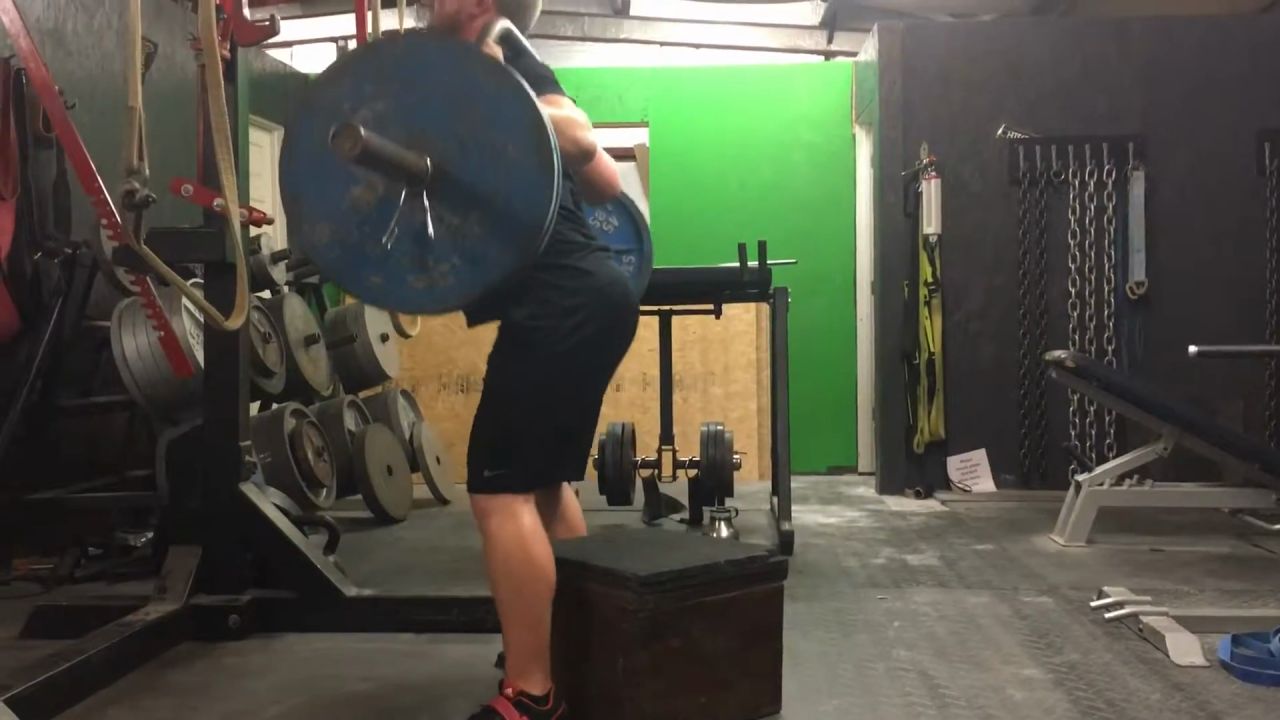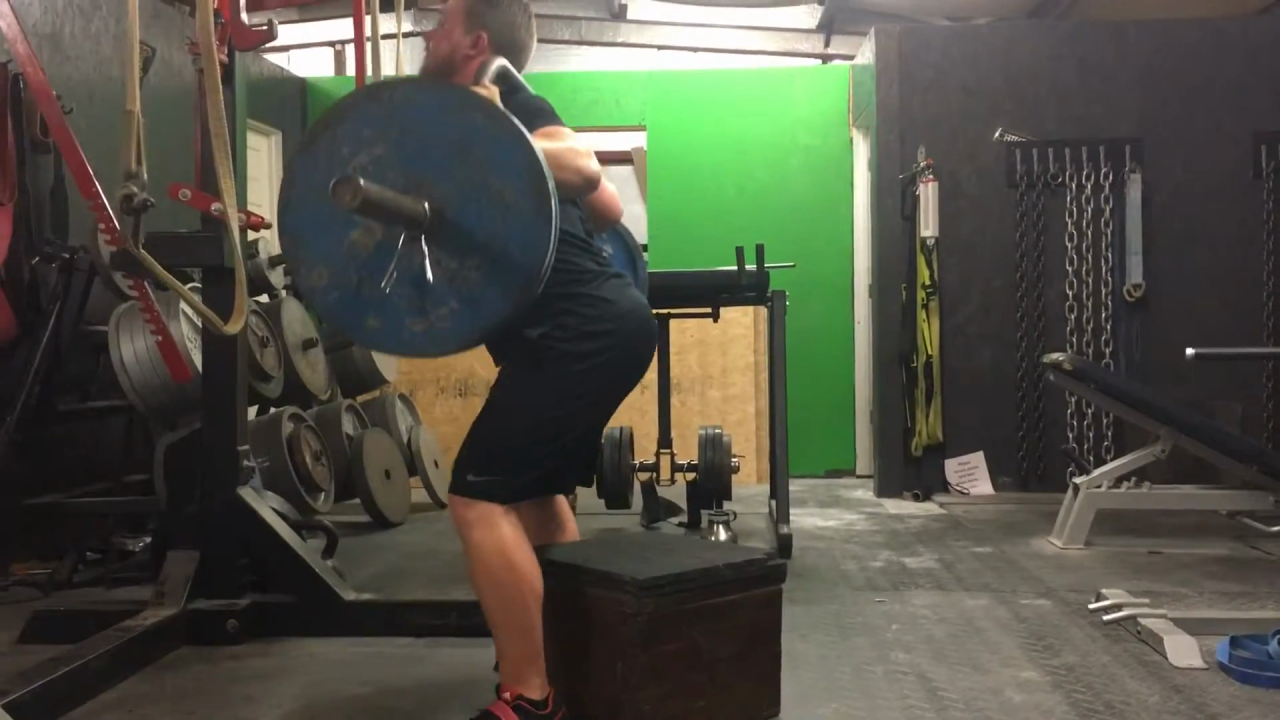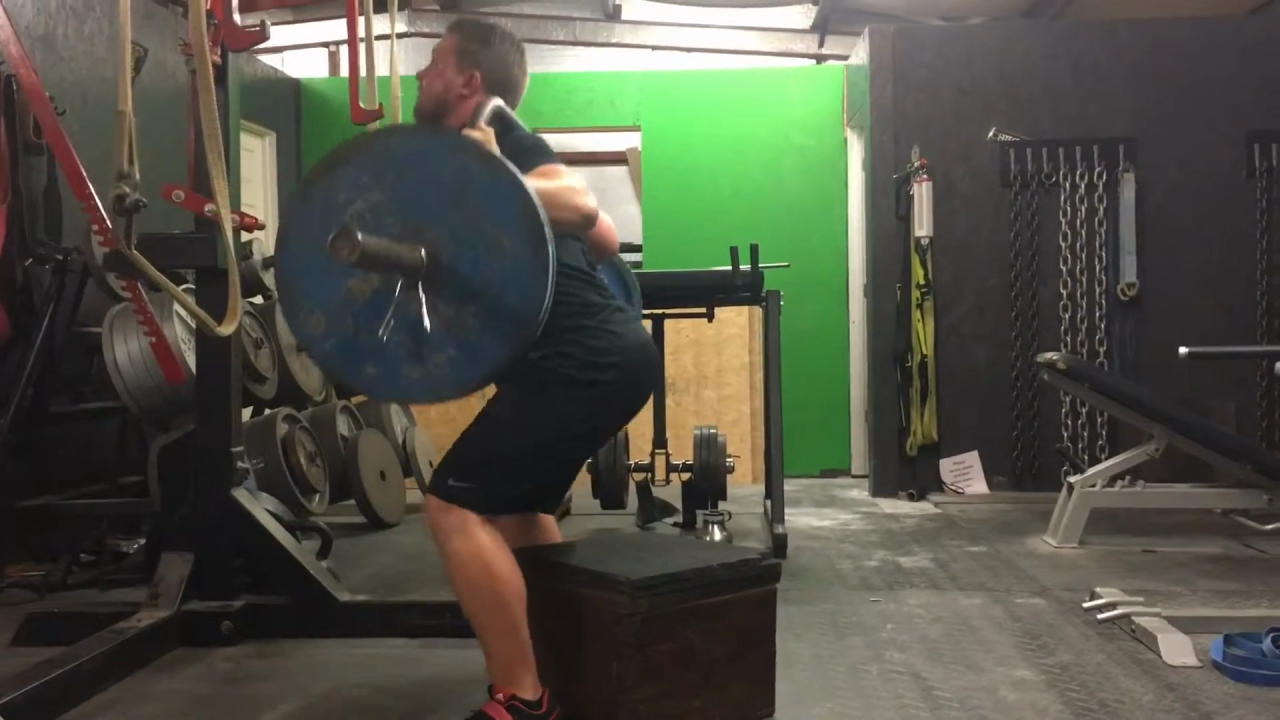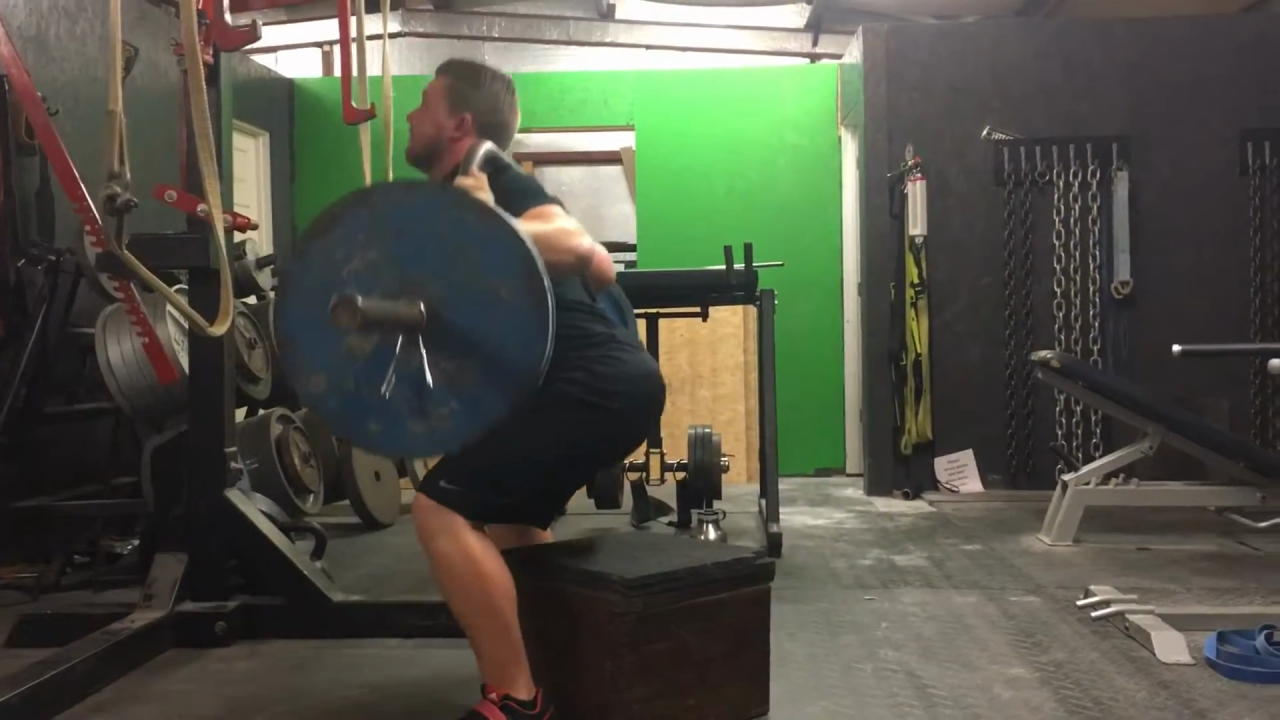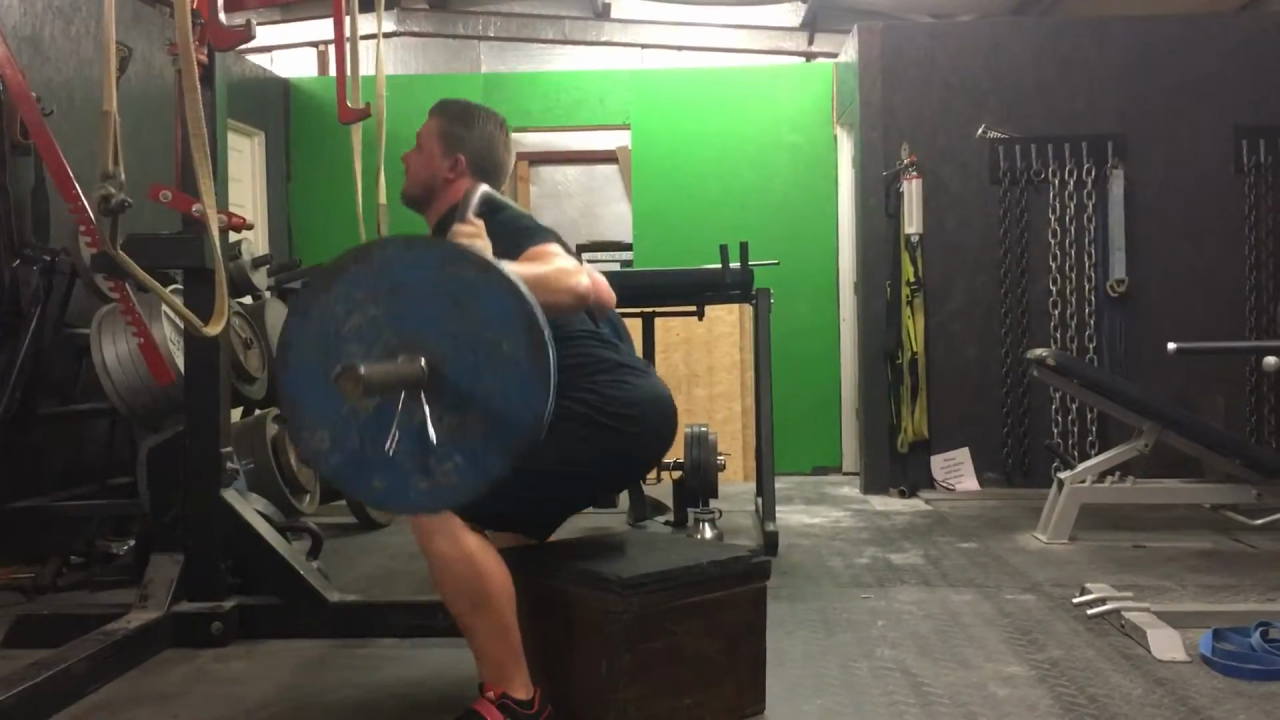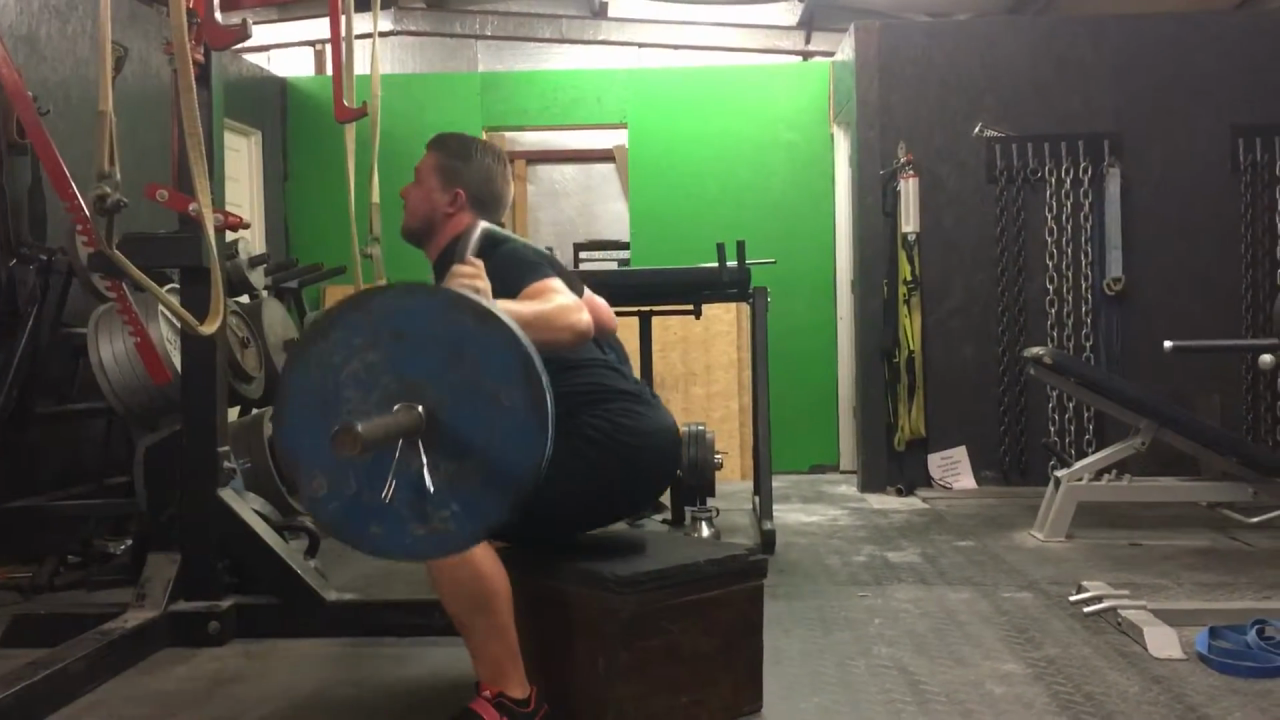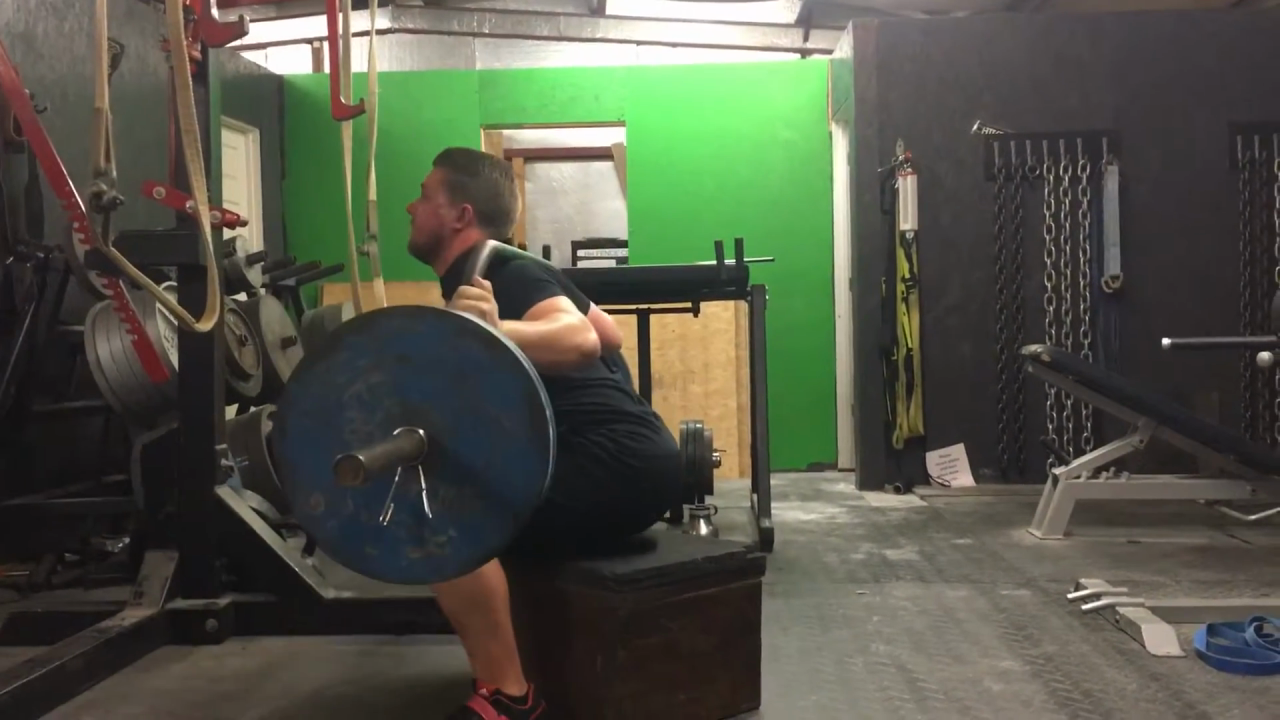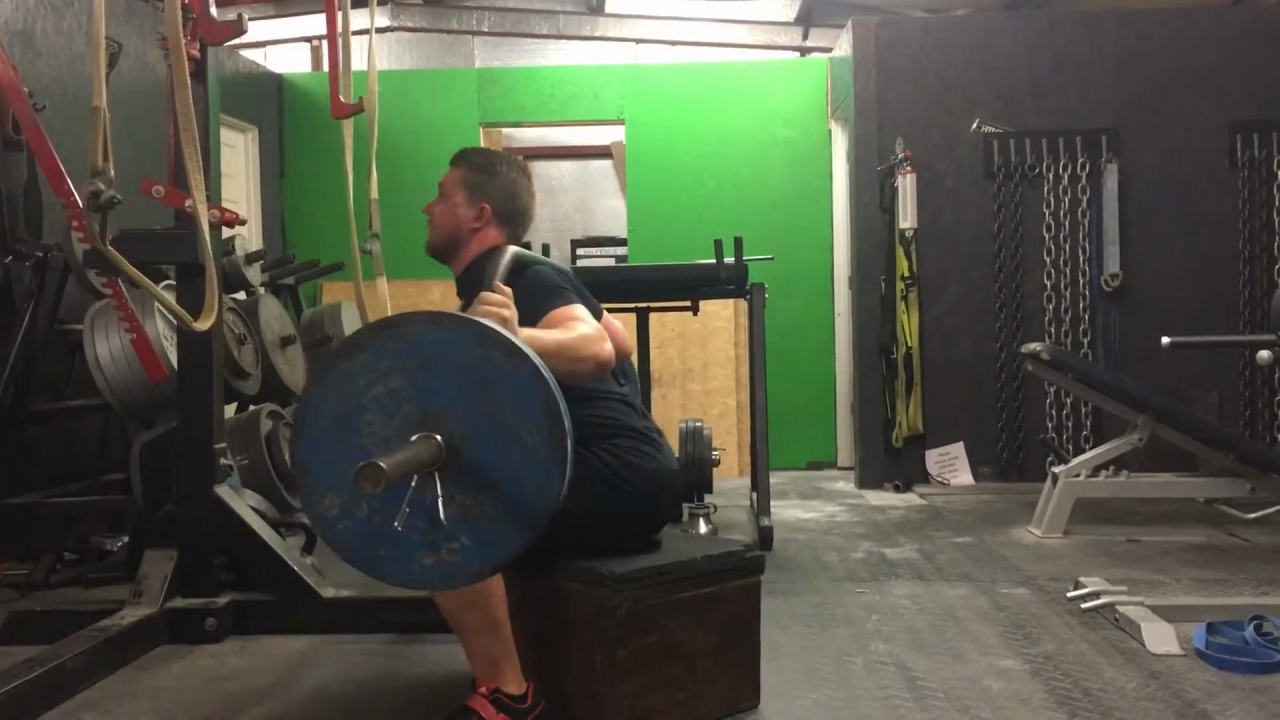
dt=0.2s
person 1, frame 1
left shoulder: (499, 65)
right shoulder: (510, 70)
left elbow: (576, 136)
right elbow: (604, 177)
left wrist: (481, 103)
left hip: (564, 304)
right hip: (583, 297)
left knee: (501, 490)
right knee: (540, 479)
person 1, frame 2
left shoulder: (496, 106)
right shoulder: (504, 110)
left elbow: (581, 168)
right elbow: (606, 205)
left hip: (583, 332)
right hip: (603, 323)
left knee: (480, 498)
right knee: (530, 488)
person 1, frame 3
left shoulder: (490, 143)
right shoulder: (497, 149)
left elbow: (578, 203)
right elbow: (604, 236)
left hip: (586, 360)
right hip: (606, 351)
left knee: (456, 504)
right knee: (510, 499)
person 1, frame 4
left shoulder: (485, 186)
right shoulder: (488, 191)
left elbow: (572, 243)
right elbow: (600, 266)
left hip: (596, 388)
right hip: (612, 381)
left knee: (443, 507)
right knee: (498, 507)
person 1, frame 5
left shoulder: (486, 226)
right shoulder: (489, 228)
left elbow: (571, 283)
right elbow: (600, 292)
left hip: (611, 413)
right hip: (625, 408)
left knee: (442, 509)
right knee: (489, 511)
person 1, frame 6
left shoulder: (487, 260)
right shoulder: (500, 256)
left elbow: (573, 320)
right elbow: (602, 317)
left wrist: (488, 311)
left hip: (619, 442)
right hip: (627, 437)
person 1, frame 7
left shoulder: (494, 276)
right shoulder: (498, 272)
left elbow: (580, 340)
right elbow: (607, 335)
left wrist: (495, 331)
left hip: (621, 464)
right hip: (625, 457)
person 1, frame 8
left shoulder: (513, 279)
right shoulder: (510, 275)
left elbow: (596, 348)
right elbow: (617, 342)
left wrist: (517, 338)
left hip: (621, 478)
right hip: (621, 469)
